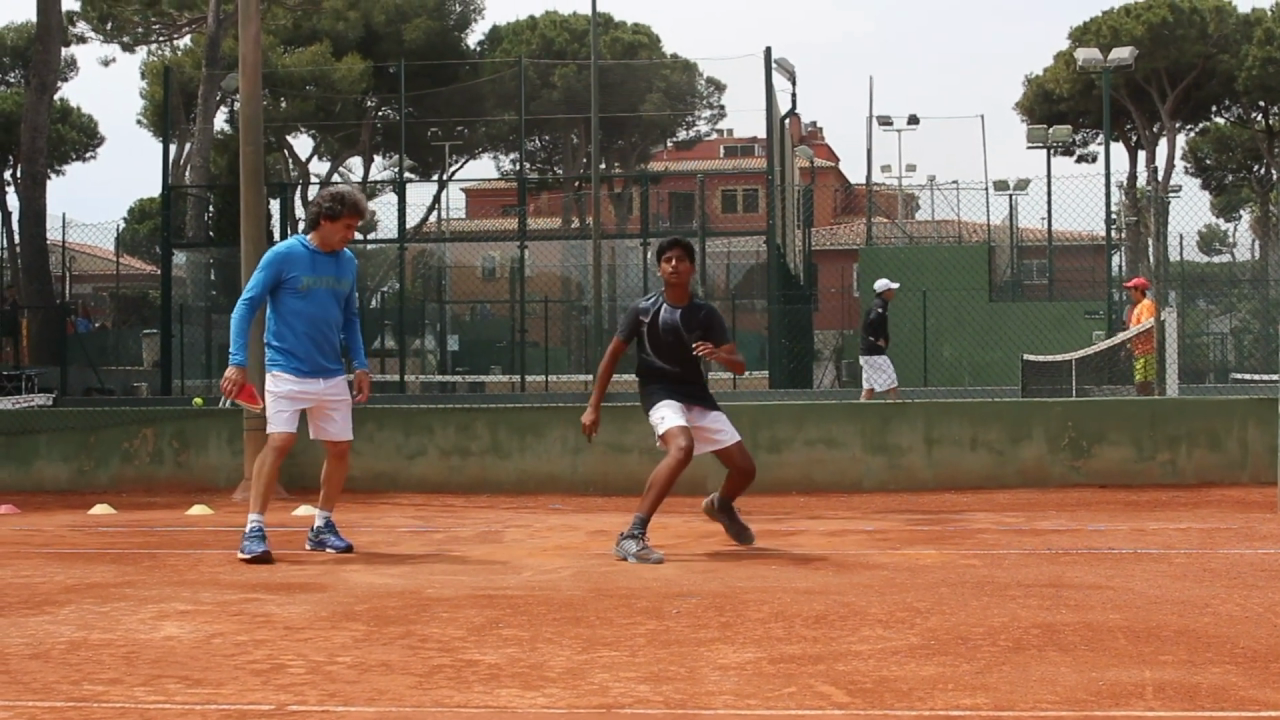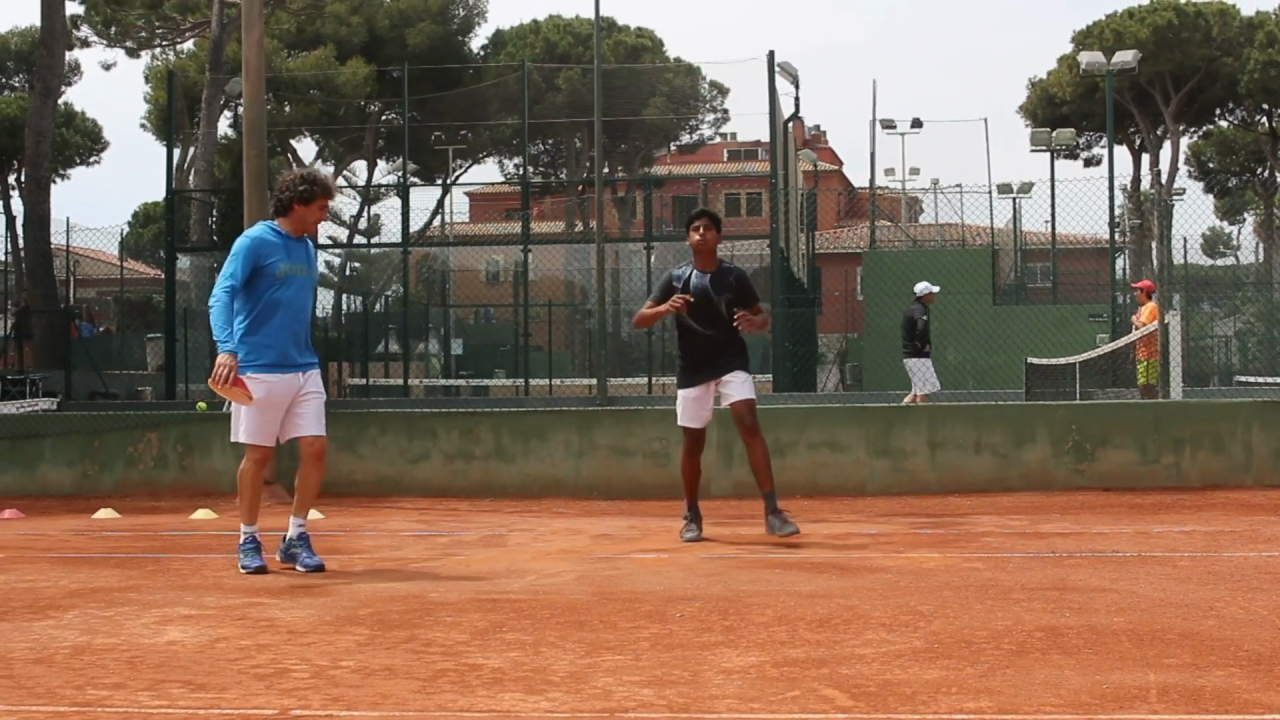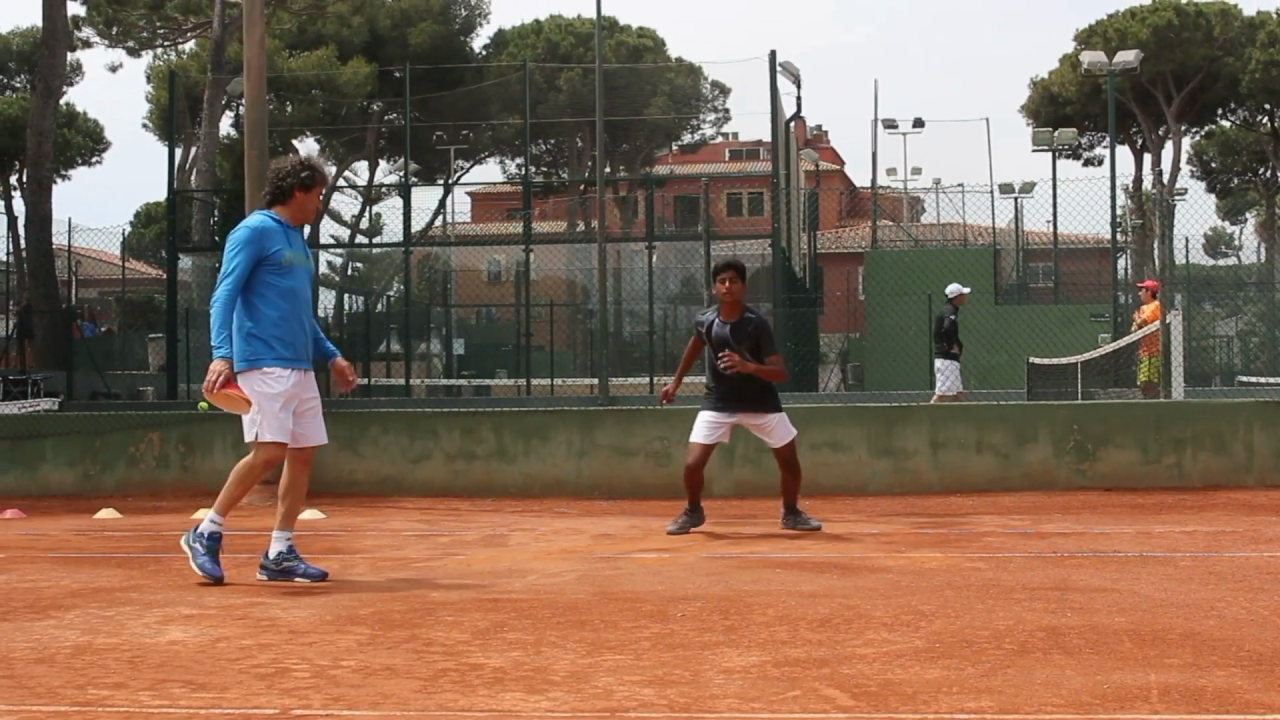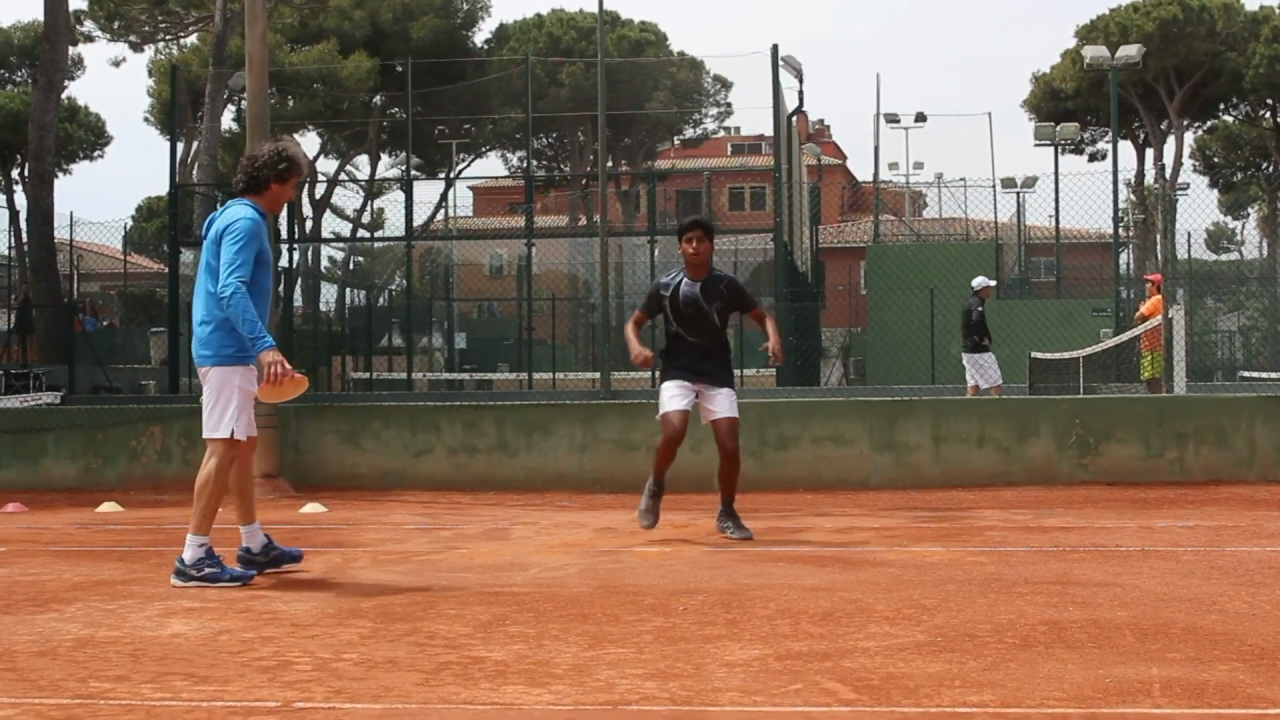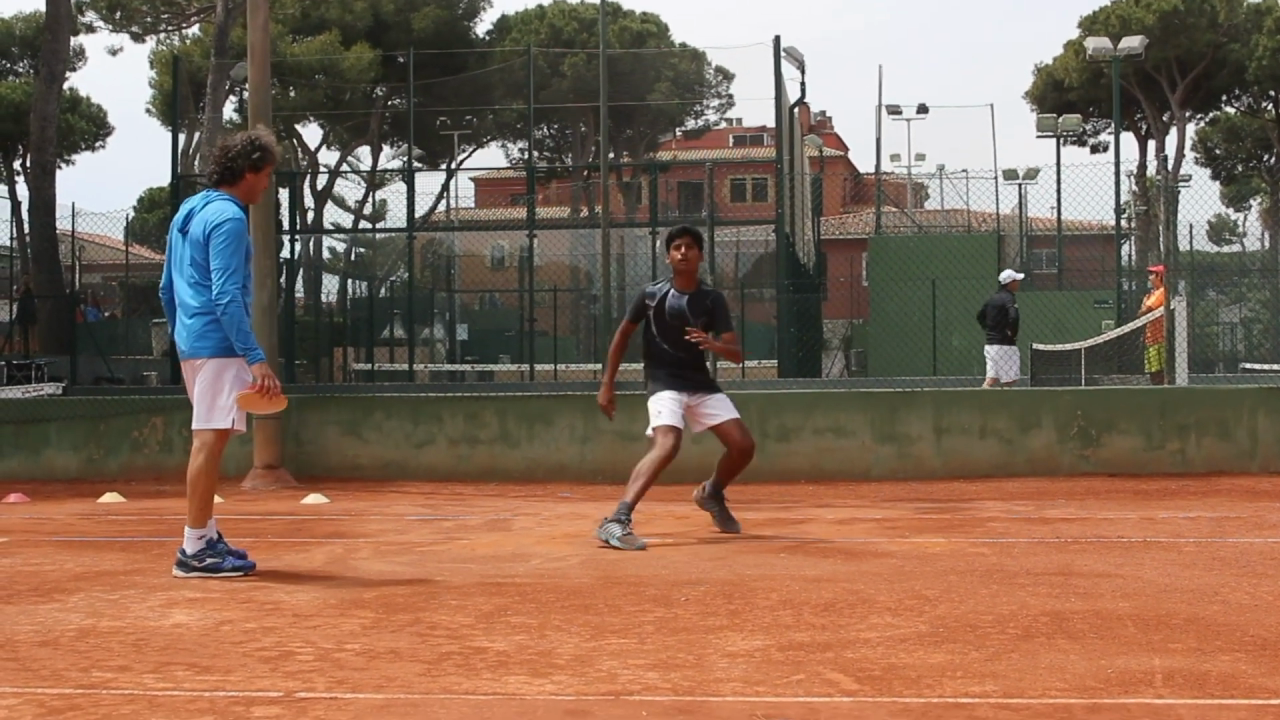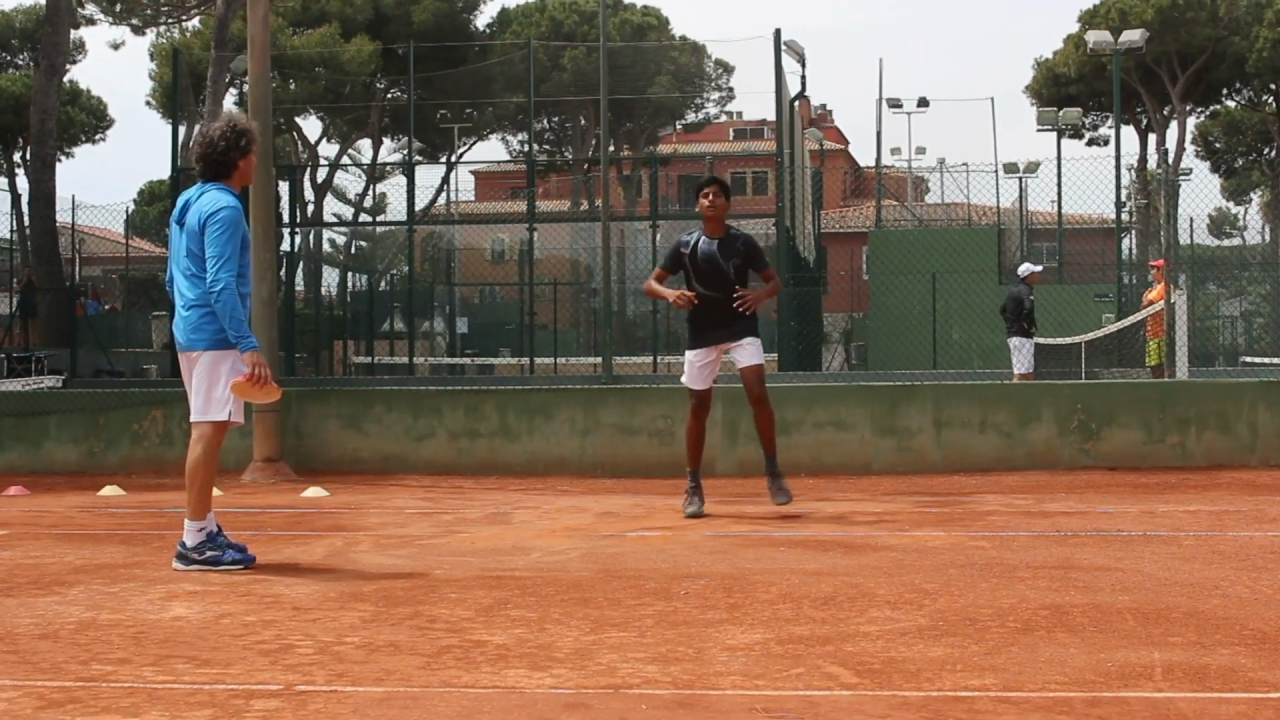
dt=0.5s
person 1, frame 1
left shoulder: (348, 263)
right shoulder: (282, 256)
right elbow: (245, 307)
left wrist: (360, 365)
right wrist: (237, 361)
left hip: (332, 375)
right hip: (287, 371)
left knee: (339, 450)
right knee: (279, 443)
left ankle: (322, 526)
right ankle: (253, 530)
person 1, frame 2
left shoulder: (308, 249)
right shoulder: (254, 242)
right elbow: (221, 297)
left wrist: (311, 361)
right wrist: (226, 349)
left hip: (305, 370)
right hip: (260, 370)
left knee: (314, 449)
right knee: (259, 453)
left ankle: (296, 536)
right ankle: (248, 540)
person 1, frame 3
left shoulder: (298, 241)
right shoulder: (254, 231)
right elbow: (224, 296)
left wrist: (331, 355)
right wrist: (221, 354)
left hip: (300, 368)
right hip: (263, 365)
left knee: (302, 456)
right knee: (270, 453)
left ankle: (279, 552)
right ankle: (206, 531)
person 1, frame 4
left shoulder: (230, 219)
right shoulder: (244, 222)
right elbow: (231, 292)
right wrist: (265, 345)
left hip: (220, 351)
right hip: (230, 353)
left knee: (242, 447)
right knee: (223, 448)
left ankle: (254, 542)
right ankle: (194, 558)
person 1, frame 5
left shoulder: (190, 210)
right shoulder: (228, 218)
left elbow: (167, 288)
right elbow: (227, 298)
left wrist: (182, 336)
right wrist: (255, 357)
left hip: (194, 342)
right hip: (218, 345)
left knee: (208, 440)
right knee: (211, 439)
left ankle: (207, 537)
right ankle: (194, 549)
person 1, frame 6
left shoulder: (188, 203)
right shoulder: (223, 208)
left elbow: (173, 279)
right elbow: (221, 285)
right wrist: (248, 344)
left hip: (191, 333)
right hip: (216, 337)
left knee: (207, 433)
right knee: (210, 432)
left ankle: (206, 530)
right ankle: (194, 542)
person 2, frame 1
left shoulder: (708, 314)
right shoulder: (643, 310)
left elbow: (739, 365)
right elbow: (613, 355)
left wrist: (720, 355)
right wrist: (593, 406)
left hip: (699, 397)
right hip: (661, 393)
left knee: (744, 468)
right knee: (681, 449)
left ankle: (720, 505)
right ankle: (632, 535)
person 2, frame 2
left shoulder: (734, 275)
right shoulder: (675, 278)
left elbow: (762, 314)
right elbow: (639, 320)
left wrist: (755, 321)
right wrist: (665, 308)
left hip: (732, 363)
right hip: (692, 369)
left knee: (749, 426)
right knee: (693, 446)
left ankle: (772, 509)
right ankle: (692, 514)
person 2, frame 3
left shoulder: (757, 324)
right shoulder: (704, 320)
left elbow: (781, 373)
left wrist: (749, 366)
right wrist: (675, 382)
left hip: (760, 401)
right hip: (719, 401)
left knee: (789, 462)
right knee: (693, 465)
left ankle: (791, 512)
right ankle: (693, 511)
person 2, frame 4
left shoulder: (728, 284)
right shoulder: (665, 286)
left elbow: (763, 316)
right elbow: (634, 323)
left wrist: (774, 340)
right wrist: (636, 348)
left hip: (718, 373)
right hip: (678, 372)
left knee: (729, 446)
right knee: (674, 431)
left ankle: (727, 513)
right ankle: (655, 484)
person 2, frame 5
left shoulder: (714, 300)
right shoulder: (651, 294)
left elbow: (736, 353)
right elbow: (623, 335)
left wrist: (715, 345)
right wrist: (607, 384)
left hip: (700, 382)
right hip: (665, 382)
left knee: (744, 446)
right knee: (666, 446)
left ankle: (712, 493)
right ankle: (617, 521)
person 2, frame 6
left shoulder: (743, 242)
right shoulder: (683, 245)
left elbow: (774, 282)
right elbow: (651, 281)
left wrist: (759, 295)
right wrist: (670, 294)
left hip: (740, 327)
right hip: (700, 333)
left knee: (757, 394)
right knee: (698, 409)
left ankle: (772, 470)
right ankle: (693, 484)
